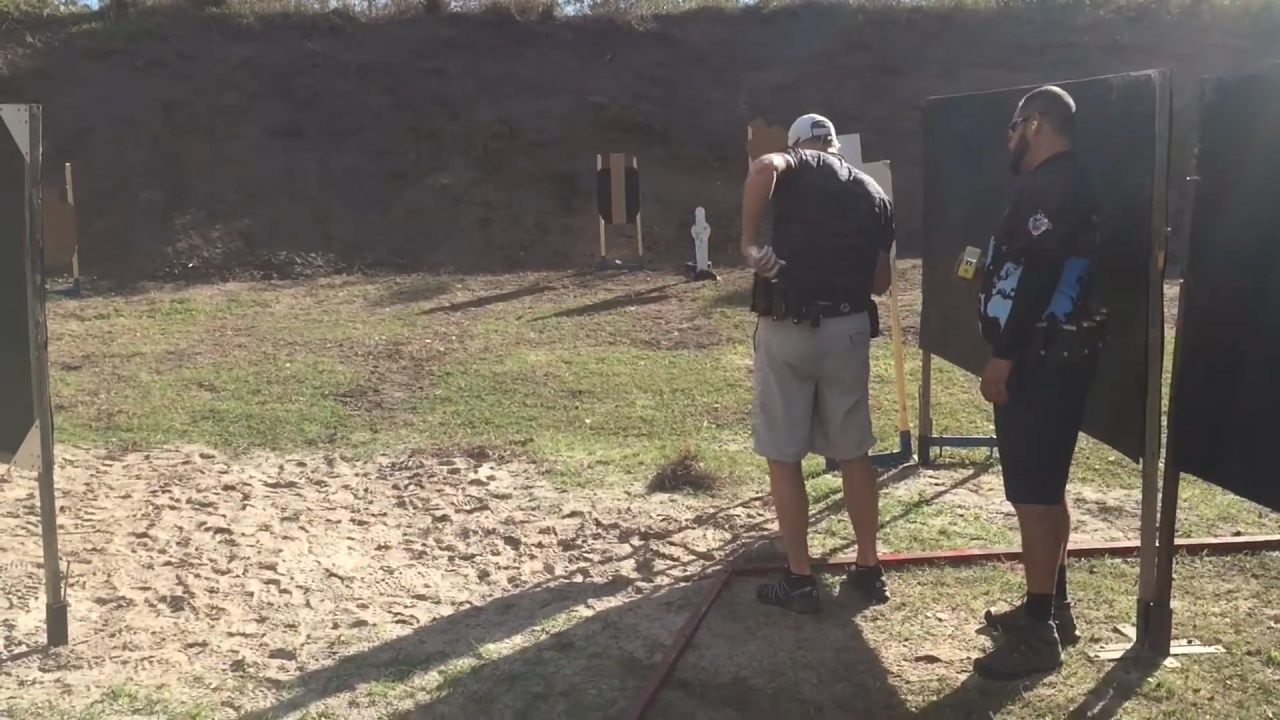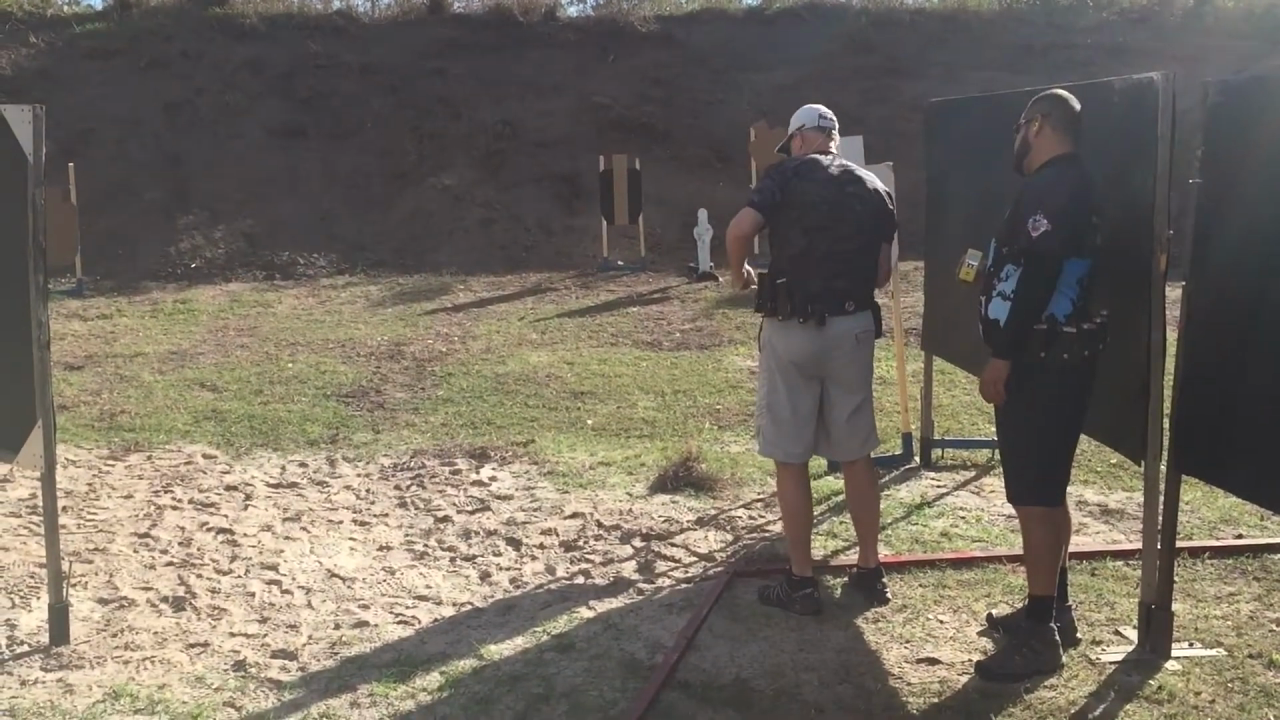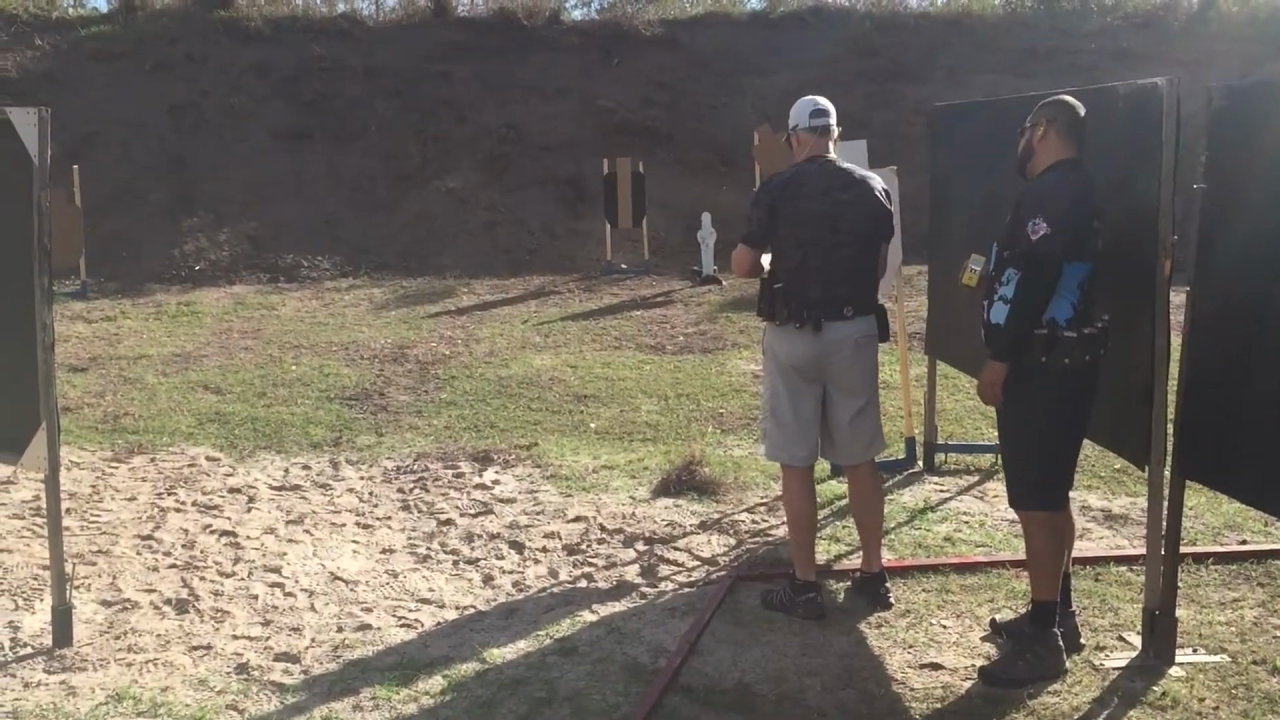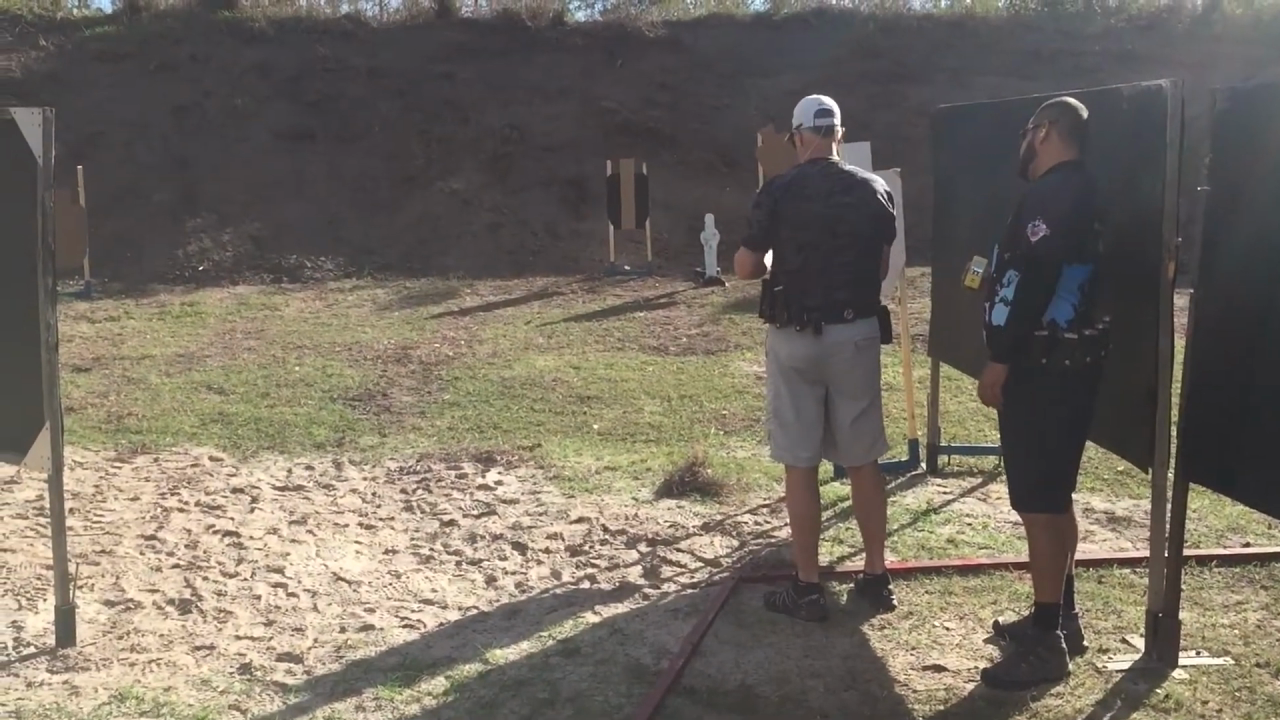
dt=0.3s
person 1, frame 1
left shoulder: (1050, 185)
right shoulder: (1063, 183)
left elbow: (1039, 275)
left wrist: (1003, 356)
left hip: (1040, 358)
right hip: (1055, 353)
left knee: (1032, 493)
right knee: (1044, 488)
left ankle: (1039, 632)
right ankle: (1050, 607)
person 1, frame 2
left shoulder: (1051, 186)
right shoulder: (1066, 184)
left elbow: (1038, 276)
left wrist: (1002, 356)
left hip: (1040, 359)
right hip: (1055, 355)
left knee: (1033, 495)
right knee: (1044, 490)
left ankle: (1040, 634)
right ankle: (1051, 609)
person 1, frame 3
left shoulder: (1052, 191)
right shoulder: (1072, 189)
left elbow: (1037, 279)
left wrist: (999, 359)
left hip: (1042, 364)
right hip: (1061, 359)
left knee: (1035, 499)
right knee: (1049, 495)
left ankle: (1044, 639)
right ankle: (1056, 614)
person 1, frame 4
left shoulder: (1053, 192)
right shoulder: (1076, 191)
left elbow: (1036, 281)
left wrist: (999, 360)
left hip: (1044, 364)
right hip: (1063, 360)
left knee: (1038, 501)
right knee: (1052, 496)
left ankle: (1046, 641)
right ankle: (1059, 617)
person 2, frame 1
left shoulder: (798, 164)
right shoulder: (873, 192)
left elbow: (763, 166)
right elbow: (882, 280)
left wrist: (750, 241)
left hip: (788, 329)
right hip: (849, 327)
left knee: (783, 457)
right knee: (853, 453)
left ankle: (799, 579)
right ankle: (869, 568)
person 2, frame 2
left shoulder: (788, 173)
right shoulder: (874, 189)
left elbow: (739, 230)
right elbow: (882, 274)
left wrist: (738, 271)
left hip: (792, 331)
right hip: (853, 328)
left knee: (790, 458)
right knee: (856, 454)
left ankle: (801, 581)
right ankle: (870, 570)
person 2, frame 3
left shoulder: (778, 188)
right shoulder: (873, 189)
left elbow: (742, 265)
right elbow: (879, 266)
left hip: (793, 335)
right hip: (855, 330)
left knee: (796, 463)
right knee: (860, 457)
left ankle: (805, 586)
right ankle: (873, 574)
person 2, frame 4
left shoulder: (779, 190)
right shoulder: (875, 191)
left elbow: (745, 267)
right elbow: (881, 268)
left hip: (795, 338)
right hip: (857, 333)
left knee: (799, 464)
right knee: (863, 459)
left ankle: (807, 587)
right ankle: (876, 576)
